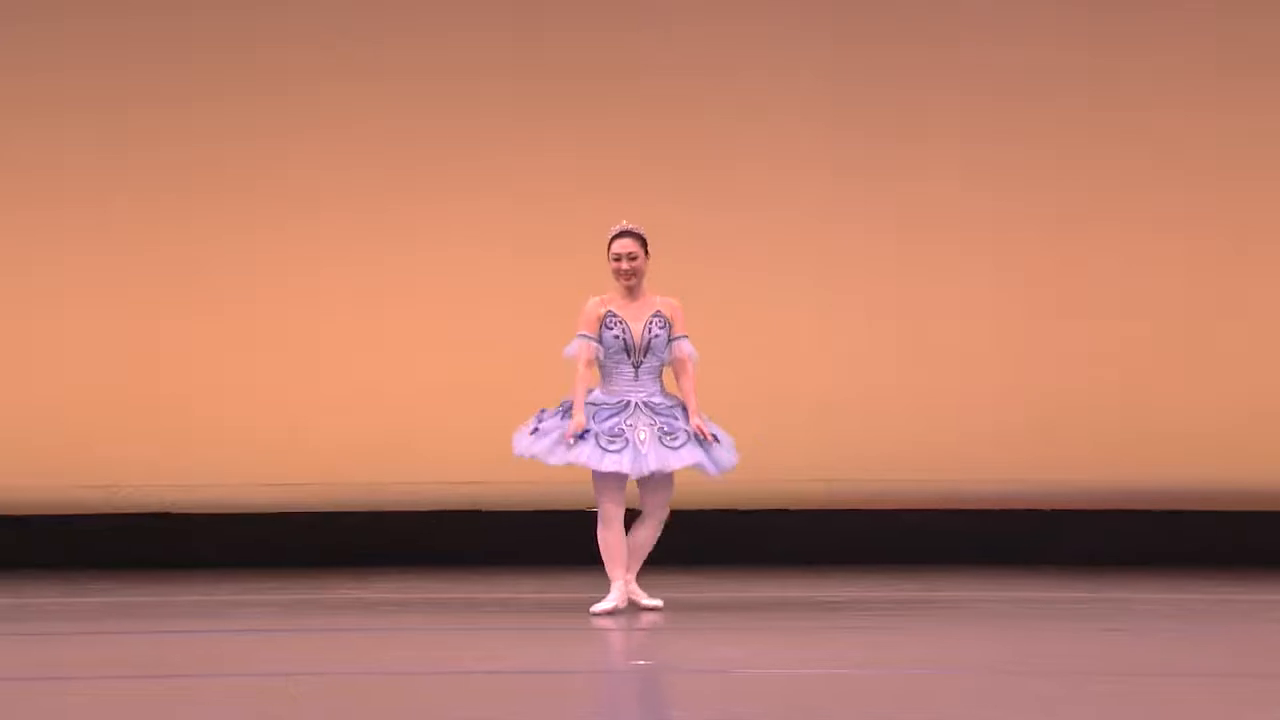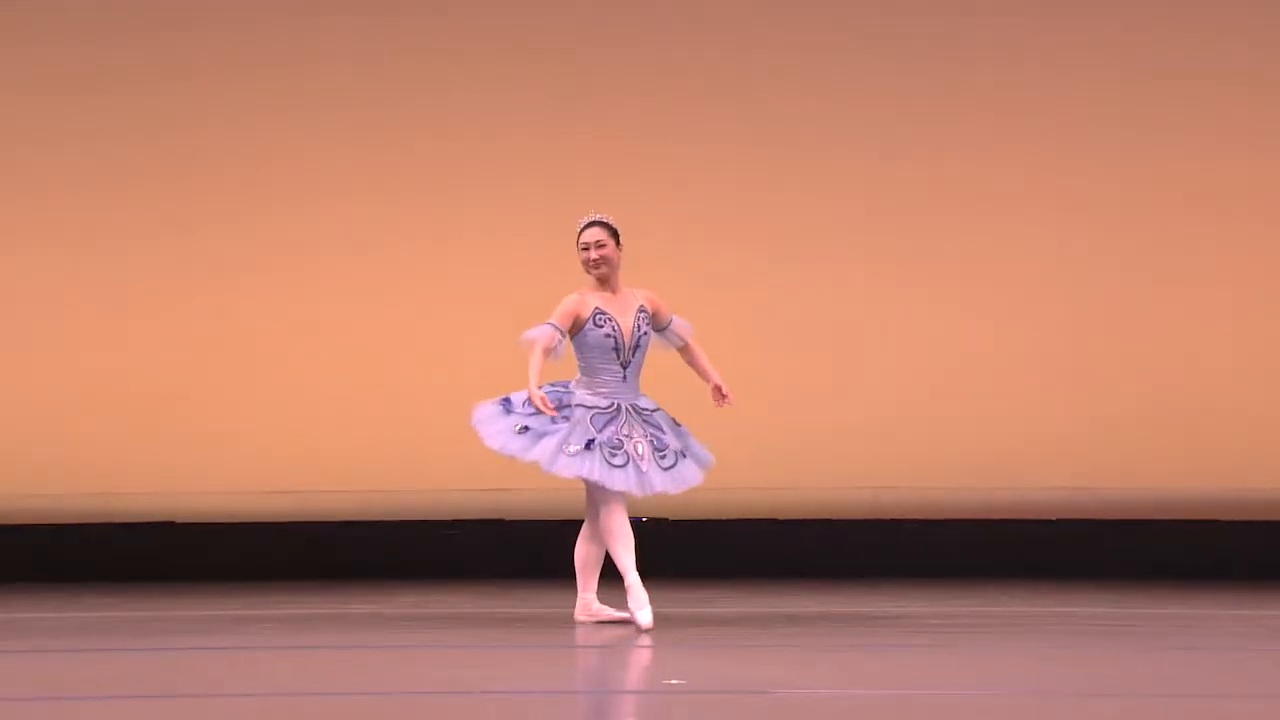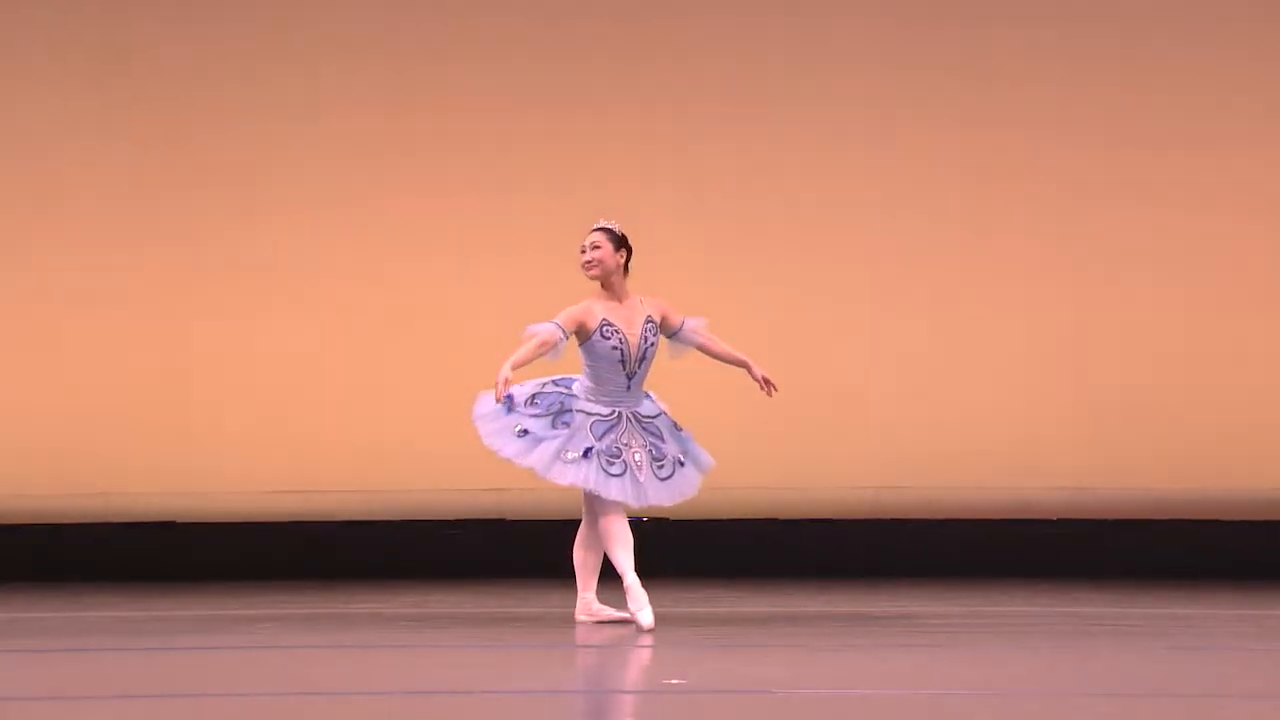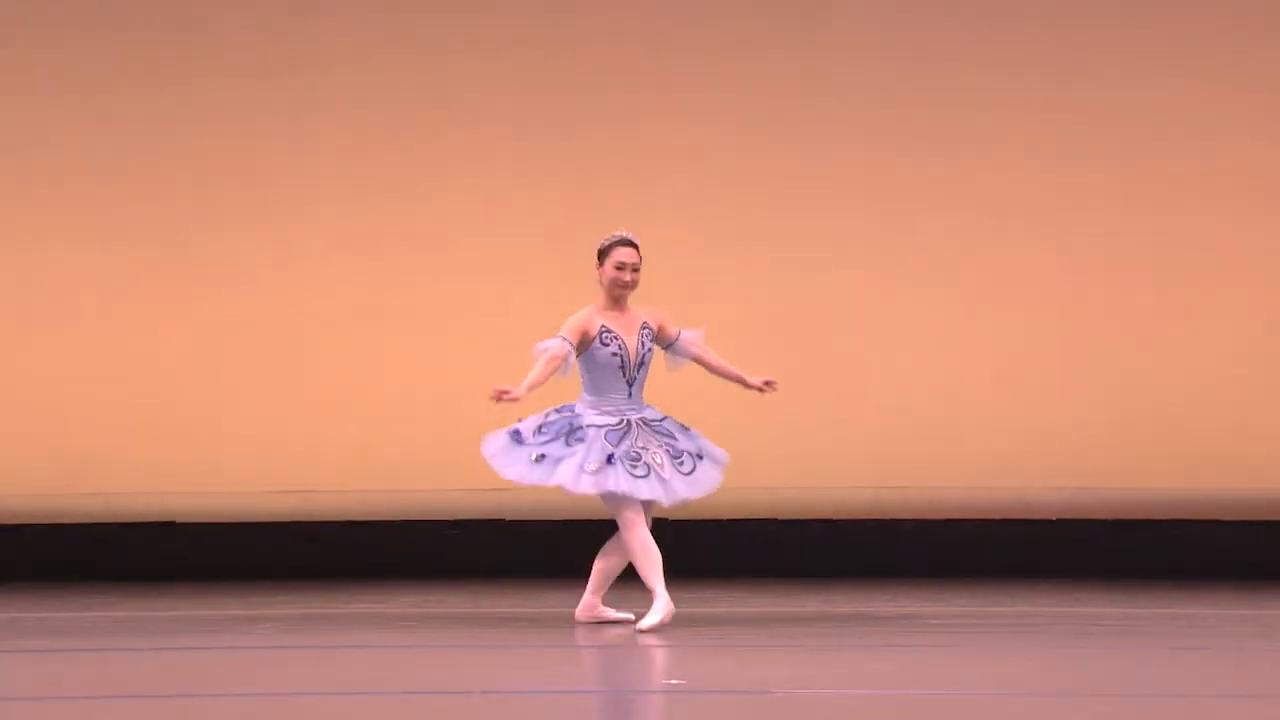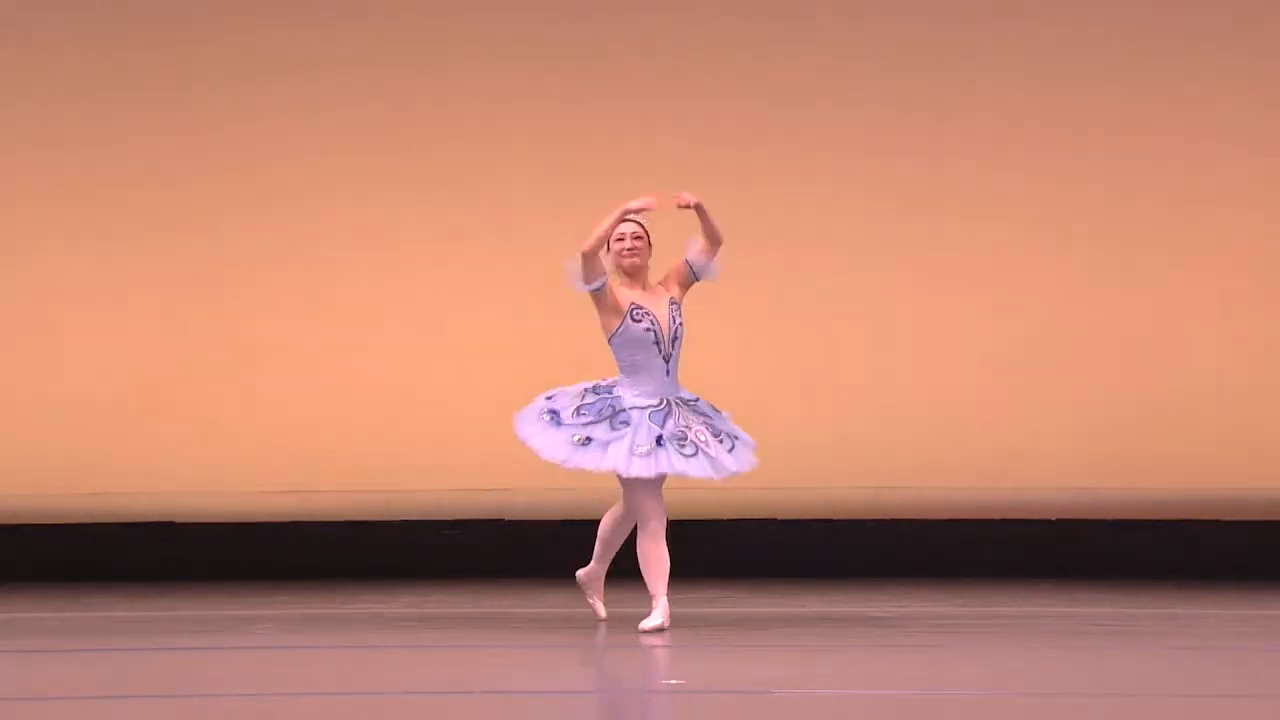
dt=1s
person 1, frame 1
left shoulder: (669, 308)
right shoulder: (596, 308)
left elbow: (683, 364)
right elbow: (583, 364)
left wrist: (693, 414)
right wrist: (577, 413)
left hip: (656, 415)
right hip: (608, 413)
left knee: (657, 507)
right knee: (609, 507)
left ankle: (628, 581)
right ankle: (616, 589)
person 1, frame 2
left shoulder: (646, 302)
right shoulder: (577, 304)
left elbow: (683, 340)
right elbow: (541, 345)
left wrist: (712, 378)
right wrist: (533, 386)
left hip: (632, 415)
right hip: (587, 415)
left knee: (599, 511)
right knee: (610, 504)
left ankle: (587, 602)
right ankle: (635, 588)
person 1, frame 3
left shoulder: (654, 309)
right shoulder: (585, 312)
left elbow: (700, 338)
right elbow: (543, 340)
left wrist: (748, 364)
right wrist: (508, 366)
left hip: (634, 419)
right hip: (590, 419)
left knee: (598, 512)
right knee: (608, 507)
left ankle: (587, 601)
person 1, frame 4
left shoulder: (649, 320)
right shoulder: (586, 321)
left elbow: (696, 350)
right elbow: (553, 355)
left wrist: (745, 379)
right wrist: (523, 389)
left hip: (641, 429)
right hip: (597, 432)
left knee: (636, 523)
right knee: (631, 517)
left ankle: (591, 603)
right ankle: (661, 598)
person 1, frame 5
left shoulder: (671, 289)
right shoulder: (610, 298)
left elbow: (712, 244)
right elbow: (587, 253)
left wrist: (699, 210)
right wrist: (623, 211)
left hip: (674, 411)
right hip: (631, 413)
left knee: (635, 504)
right knee: (651, 512)
left ankle: (593, 574)
right ankle: (660, 605)
